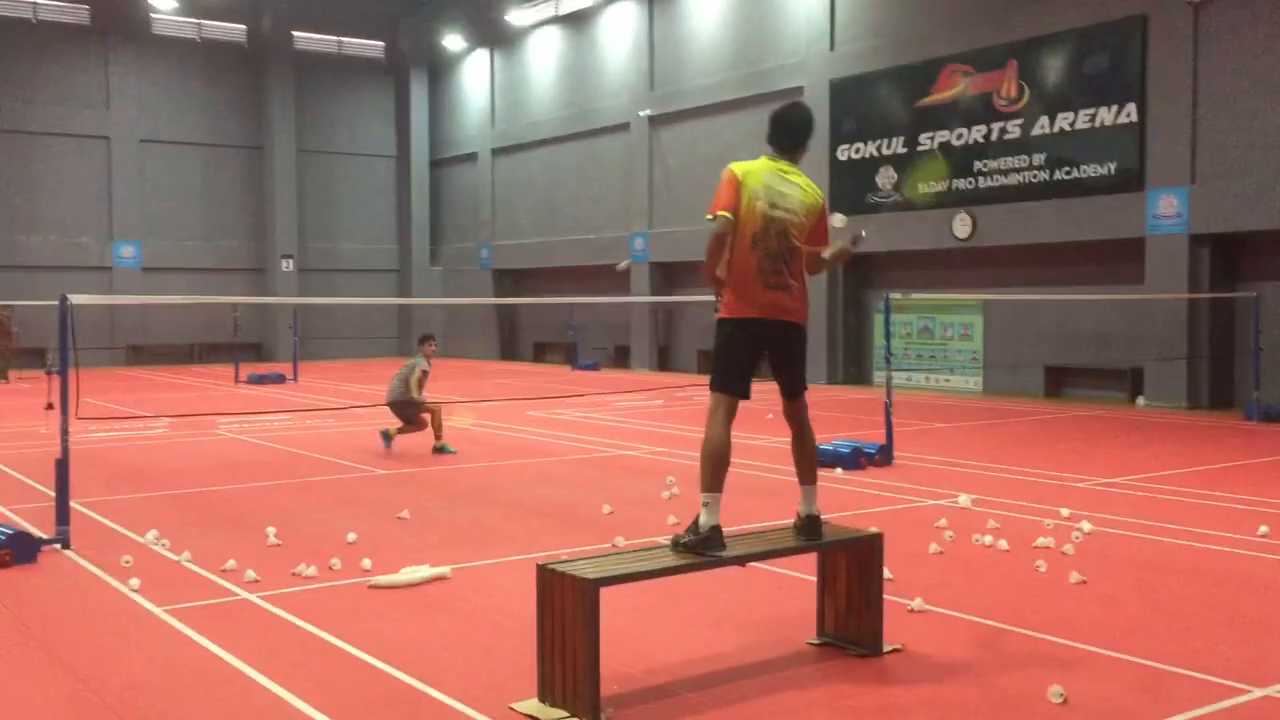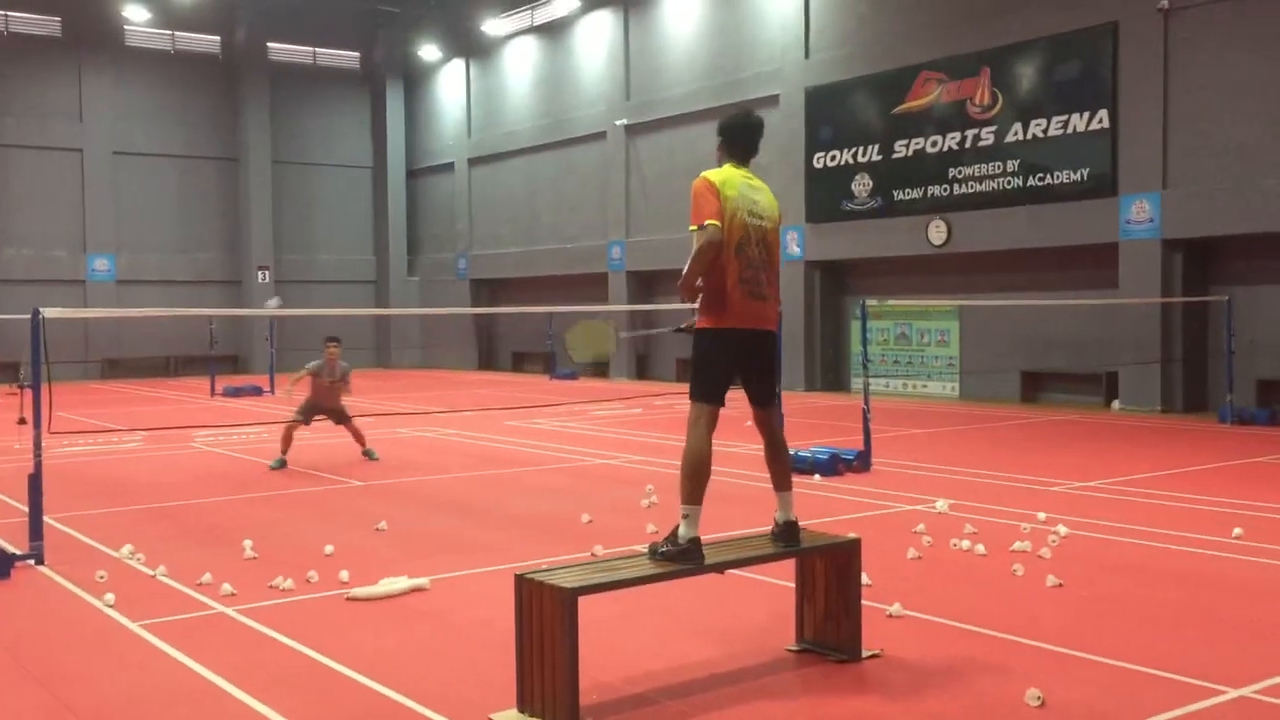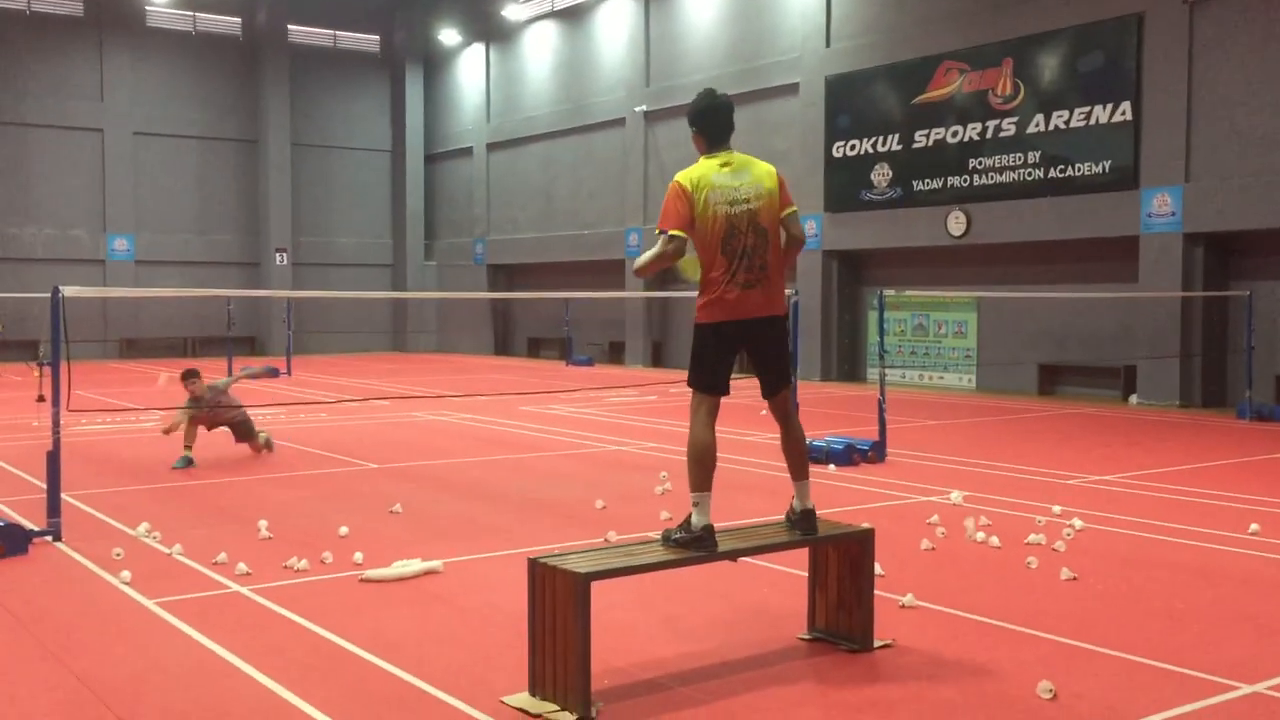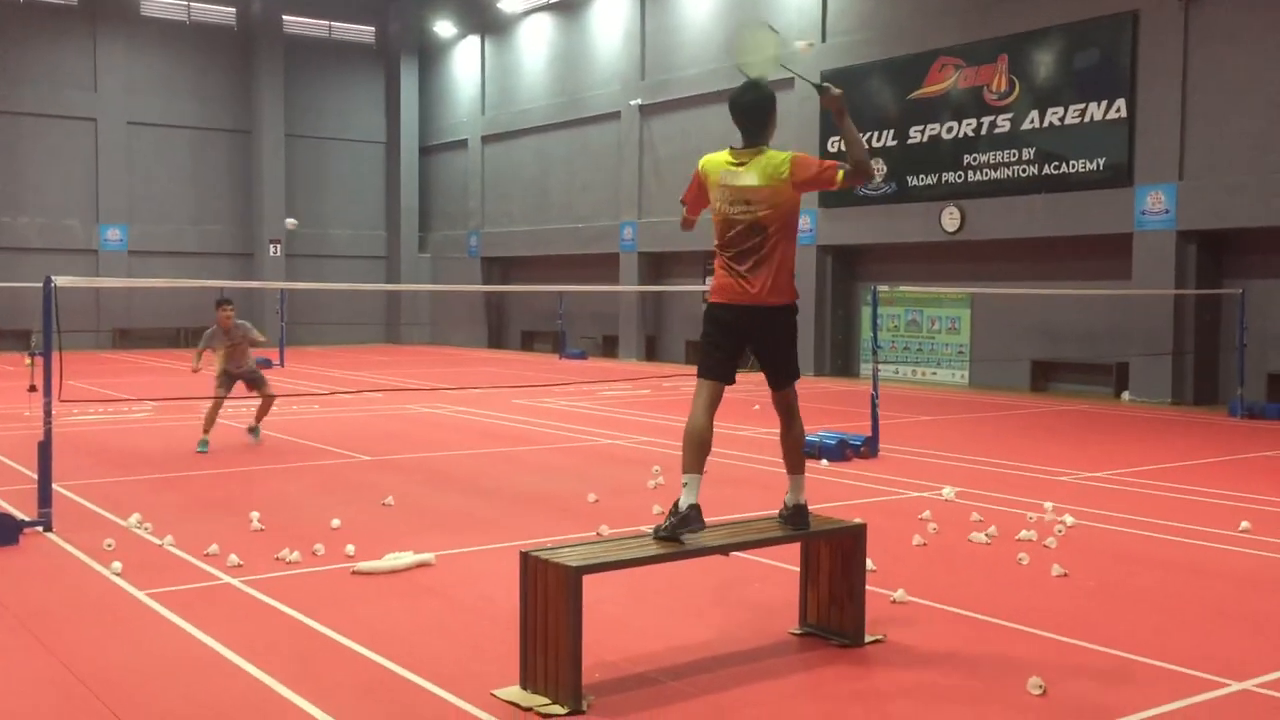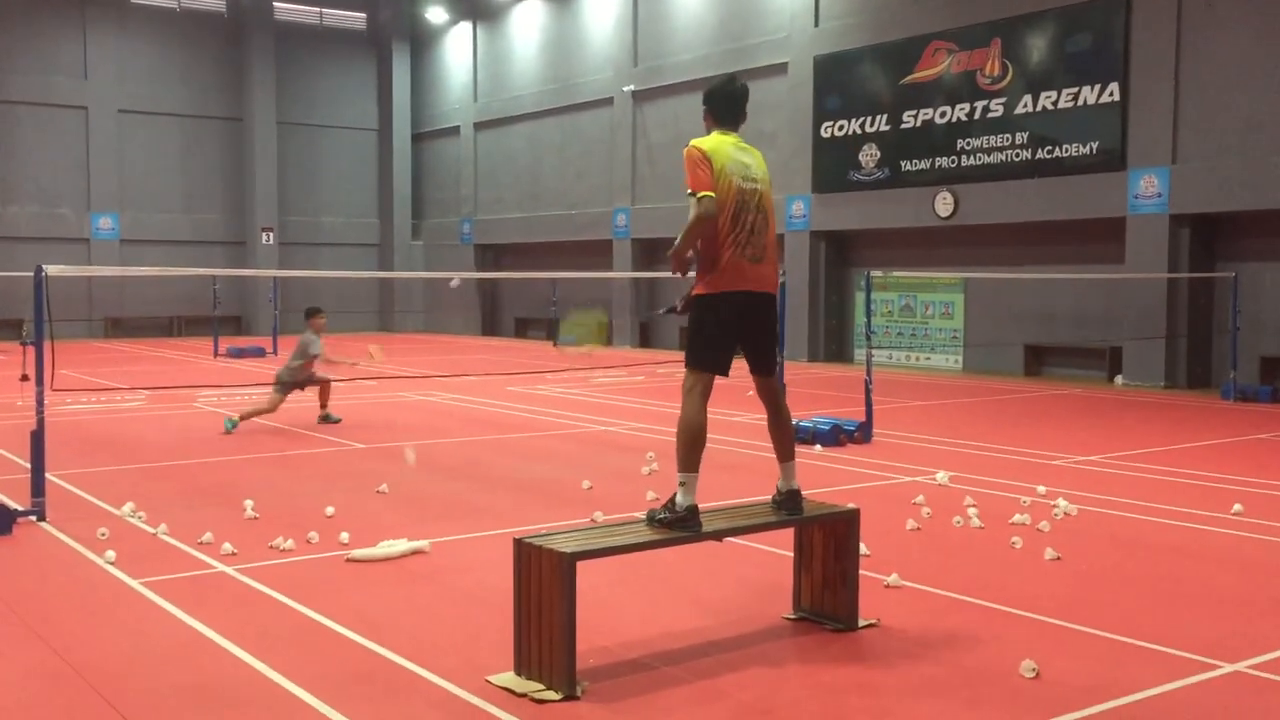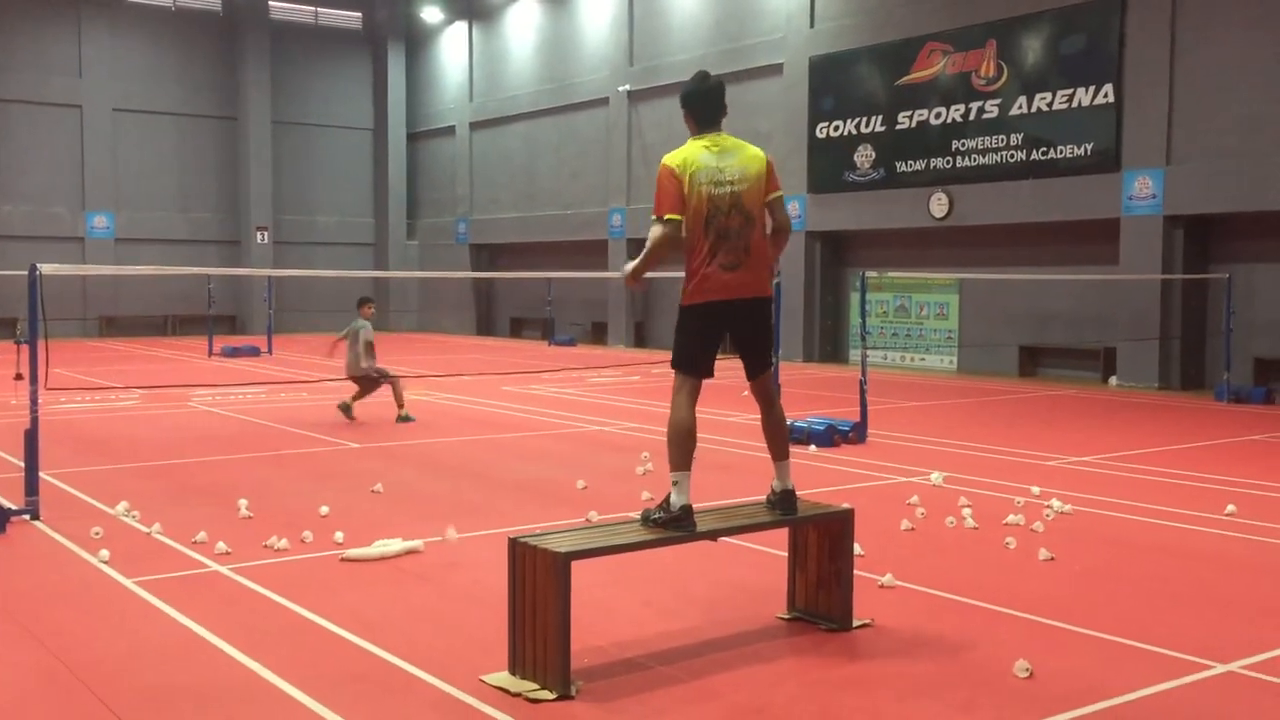
dt=0.5s
person 1, frame 1
left shoulder: (737, 173)
right shoulder: (813, 193)
left elbow: (721, 232)
right elbow: (814, 266)
left wrist: (714, 276)
right wrist: (841, 251)
left hip: (743, 310)
right hip: (790, 316)
left knee: (720, 411)
right knee: (797, 413)
left ankle: (708, 522)
right ankle: (809, 515)
person 1, frame 2
left shoulder: (711, 181)
right shoulder: (768, 196)
left elbow: (710, 240)
left wrist: (688, 280)
left hip: (723, 320)
right hip: (764, 322)
left knee: (701, 420)
right knee: (769, 421)
left ankle: (687, 535)
right ankle: (786, 521)
person 1, frame 3
left shoulder: (687, 181)
right shoulder: (767, 173)
left elbow: (671, 249)
right elbow: (796, 238)
left wrist: (643, 265)
left hip: (717, 313)
right hip: (769, 311)
left knee: (703, 412)
right knee: (784, 409)
left ankle: (699, 523)
right ankle: (803, 508)
person 1, frame 4
left shoulder: (709, 167)
right shoulder: (790, 166)
left elbow: (686, 222)
right elbow: (861, 172)
right wrist: (841, 116)
left hip: (724, 303)
right hip: (774, 305)
left knee: (705, 399)
right knee: (786, 403)
left ankle: (688, 504)
right ankle: (796, 504)
person 1, frame 5
left shoulder: (701, 148)
right shoulder: (757, 160)
left elbow: (706, 209)
left wrist: (680, 250)
left hip: (721, 287)
right hip: (763, 288)
left knee: (697, 388)
right knee: (771, 390)
left ankle: (685, 502)
right ankle: (789, 489)
person 1, frame 6
left shoulder: (676, 163)
right shoulder: (756, 157)
left elbow: (669, 234)
right elbow: (782, 224)
left wrist: (638, 267)
left hip: (704, 294)
right hip: (755, 293)
left knee: (685, 391)
right knee: (766, 390)
left ankle: (678, 502)
right ankle: (784, 489)
